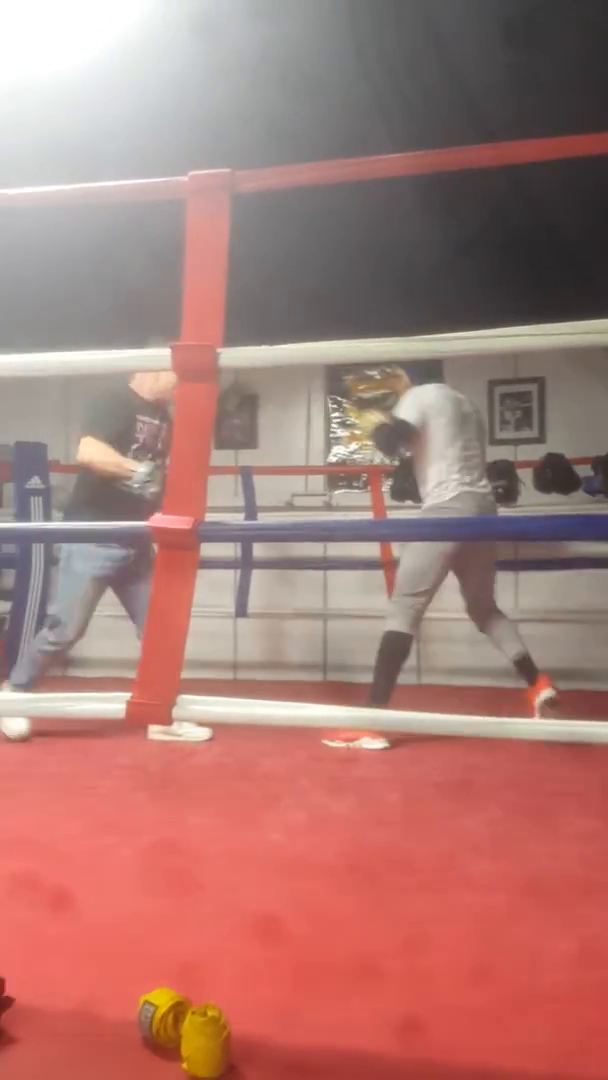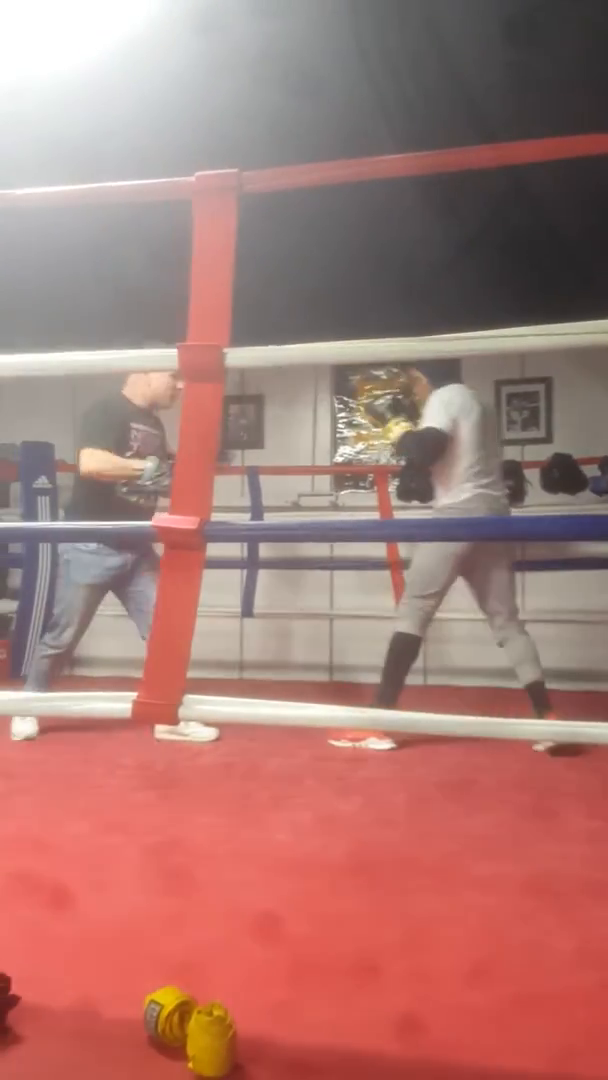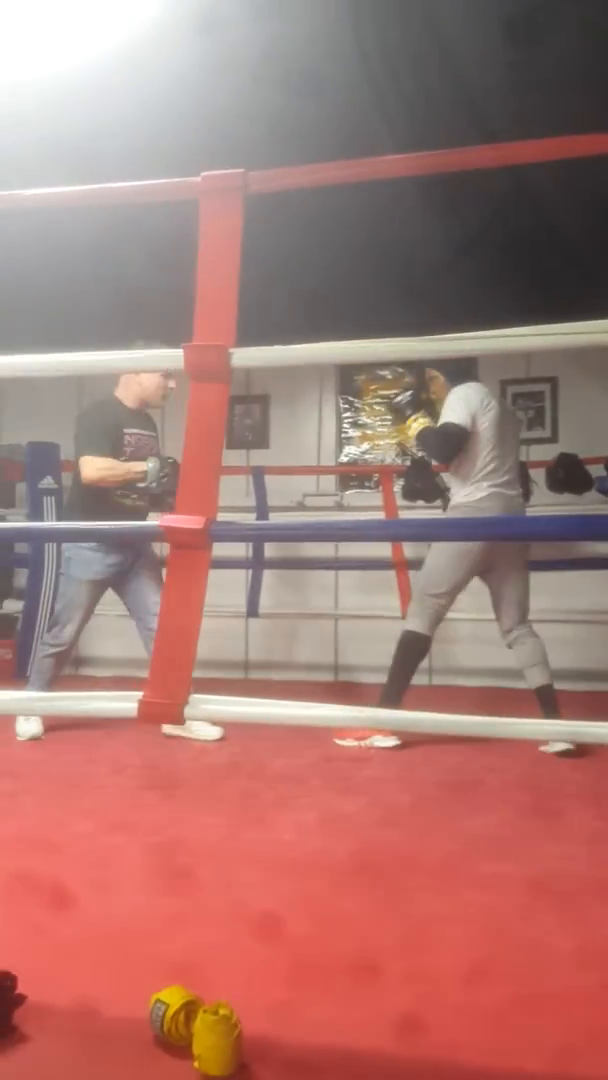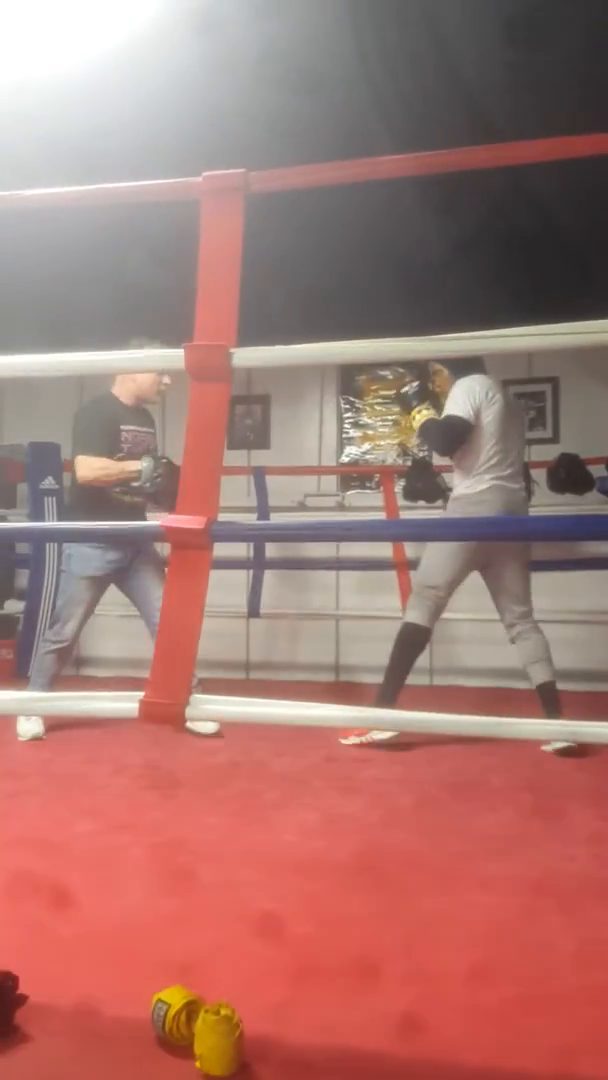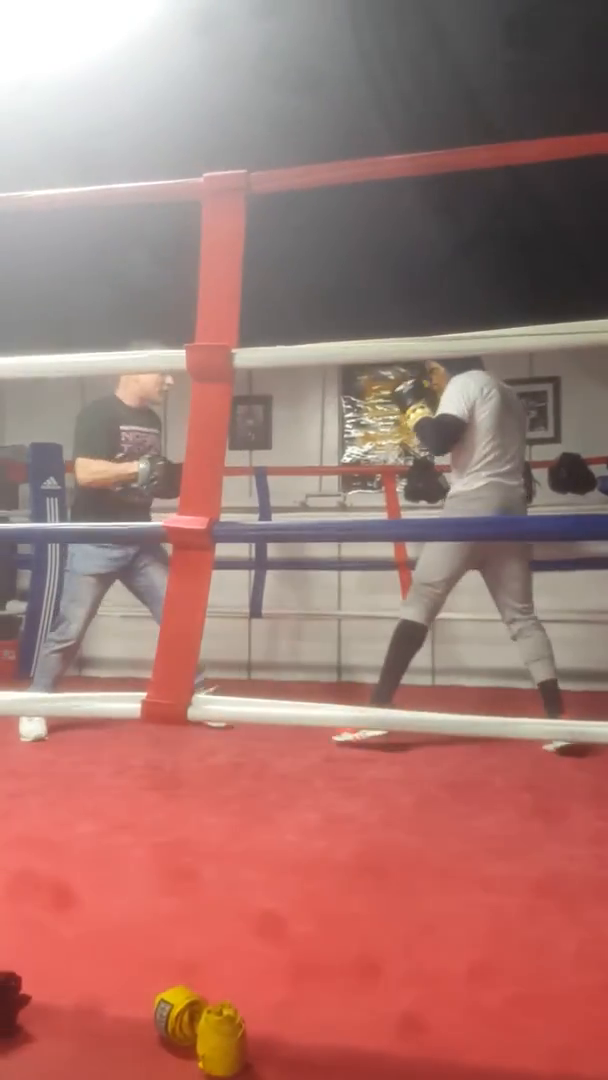
dt=0.1s
person 1, frame 1
left shoulder: (423, 395)
right shoulder: (461, 403)
left elbow: (388, 441)
left hip: (447, 514)
right hip: (481, 510)
left knee: (403, 608)
right knee: (484, 610)
right ankle: (538, 685)
person 1, frame 2
left shoulder: (446, 397)
right shoulder: (479, 405)
left elbow: (424, 453)
left hip: (459, 516)
right hip: (493, 515)
left knee: (413, 611)
right knee: (506, 621)
right ankle: (546, 718)
person 1, frame 3
left shoulder: (464, 395)
right shoulder: (497, 404)
left elbow: (444, 449)
left wrist: (414, 418)
left hip: (474, 515)
right hip: (512, 518)
left knee: (423, 611)
right knee: (516, 626)
right ankle: (555, 724)
person 1, frame 4
left shoulder: (469, 387)
right shoulder: (507, 398)
left elbow: (445, 441)
left wrist: (418, 408)
left hip: (475, 508)
right hip: (512, 511)
left knee: (423, 604)
right knee: (520, 618)
left ankle: (381, 712)
right ankle: (554, 721)
person 1, frame 5
left shoulder: (465, 384)
right shoulder: (508, 396)
left elbow: (439, 438)
left wrist: (414, 407)
left hip: (471, 506)
right hip: (511, 508)
left knee: (420, 602)
right knee: (521, 616)
right ankle: (556, 721)
person 2, frame 1
left shoulder: (161, 415)
right shoulder: (114, 403)
right elbow: (88, 452)
right wrist: (139, 472)
left hip: (135, 543)
right hip: (91, 538)
right knee: (64, 629)
person 2, frame 2
left shoulder: (154, 421)
right shoulder: (107, 412)
left elbow: (162, 474)
right elbow: (89, 464)
right wrist: (149, 468)
left hip: (135, 546)
right hip: (91, 545)
right knee: (63, 633)
person 2, frame 3
left shoulder: (147, 423)
right shoulder: (100, 415)
right elbow: (92, 472)
left wrist: (167, 488)
right wrist: (148, 469)
left hip: (134, 545)
right hip: (89, 545)
left knee: (162, 626)
right knee: (63, 633)
person 2, frame 4
left shoulder: (146, 419)
right shoulder: (96, 413)
right elbow: (87, 471)
left wrist: (168, 487)
right wrist: (143, 467)
left hip: (135, 541)
right hip: (90, 542)
right knee: (64, 630)
person 2, frame 5
left shoulder: (151, 421)
right shoulder: (98, 415)
right elbow: (85, 473)
left wrist: (172, 479)
right wrist: (141, 468)
left hip: (139, 541)
right hip: (95, 542)
right knee: (69, 629)
left ankle: (194, 693)
